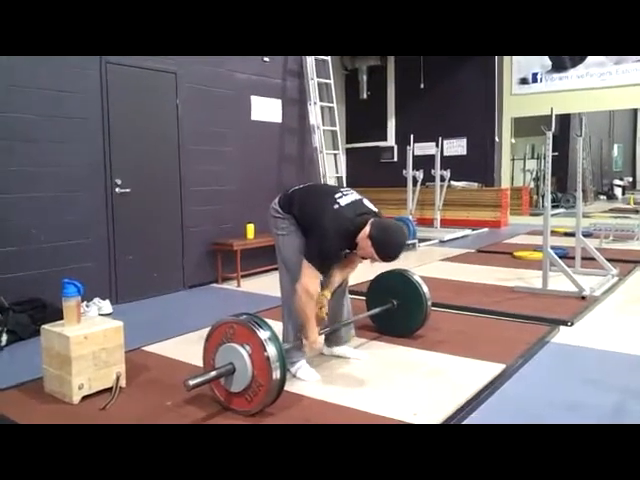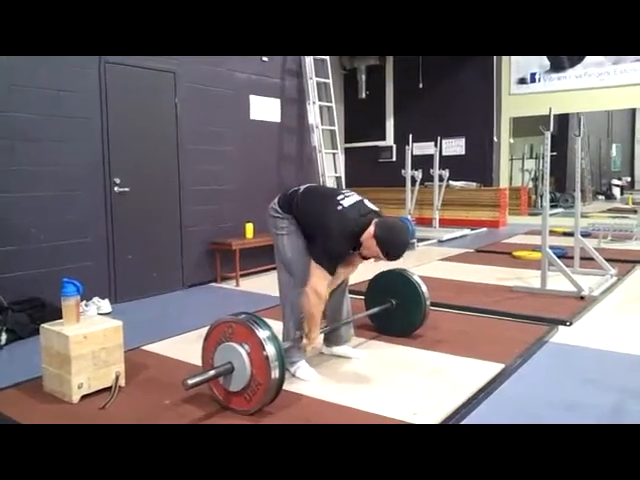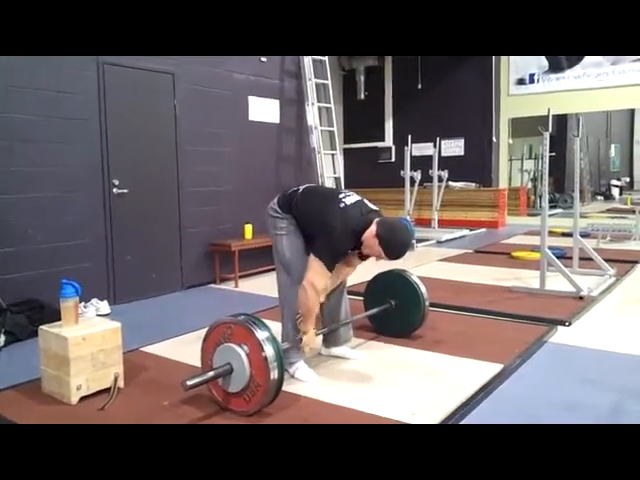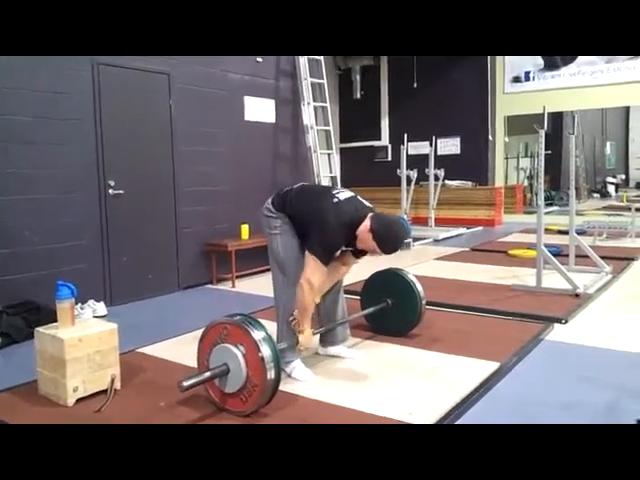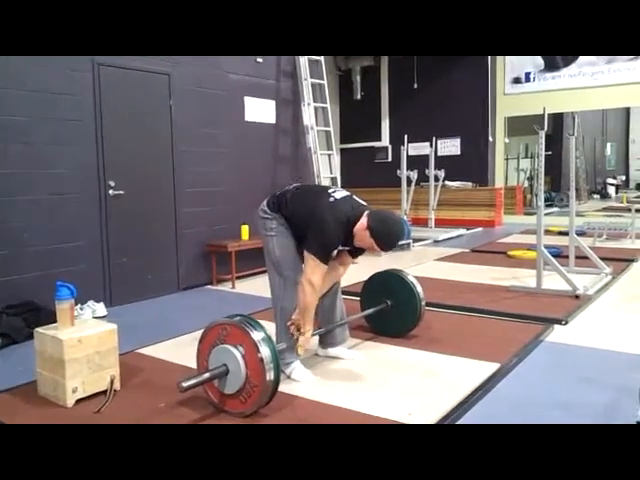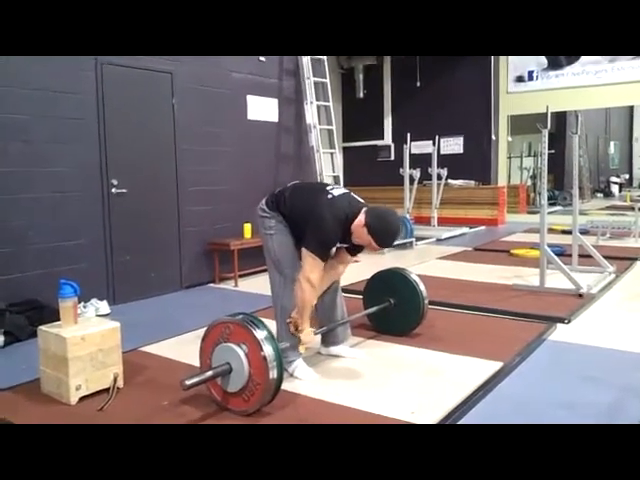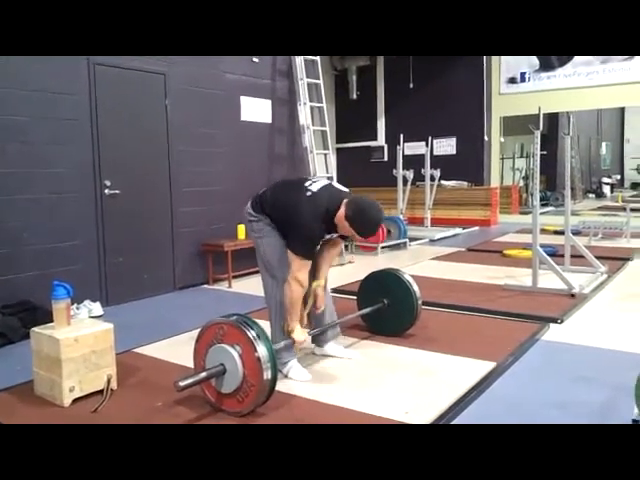
dt=0.3s
person 1, frame 1
left shoulder: (378, 228)
right shoulder: (332, 233)
left elbow: (348, 263)
right elbow: (305, 288)
left wrist: (326, 294)
right wrist: (311, 336)
left hip: (316, 212)
right hip: (288, 215)
left knee: (338, 280)
right knee: (296, 281)
left ankle: (336, 342)
right ankle: (294, 357)
person 1, frame 2
left shoulder: (378, 226)
right shoulder: (338, 234)
left elbow: (349, 264)
right elbow: (314, 289)
left wrist: (325, 292)
right wrist: (312, 335)
left hip: (316, 211)
right hip: (287, 215)
left knee: (338, 280)
right knee: (299, 281)
left ankle: (336, 342)
right ankle: (293, 356)
person 1, frame 3
left shoulder: (376, 228)
right shoulder: (339, 232)
left elbow: (346, 265)
right elbow: (311, 283)
left wrist: (318, 297)
right wrist: (308, 330)
left hip: (313, 215)
right hip: (286, 216)
left knee: (337, 280)
right knee: (296, 282)
left ankle: (335, 342)
right ankle: (292, 357)
person 1, frame 4
left shoulder: (370, 225)
right shoulder: (332, 227)
left elbow: (341, 265)
right elbow: (309, 281)
left wrist: (314, 298)
right wrist: (305, 328)
left hip: (308, 216)
right hip: (281, 216)
left knee: (333, 280)
right knee: (292, 280)
left ankle: (332, 342)
right ankle: (289, 357)
person 1, frame 5
left shoulder: (363, 225)
right shoulder: (330, 226)
left elbow: (338, 267)
right elbow: (310, 281)
left wrist: (308, 306)
right wrist: (306, 328)
left hip: (305, 219)
right hip: (277, 218)
left knee: (330, 280)
right knee: (290, 282)
left ankle: (331, 343)
right ankle: (287, 358)
person 1, frame 6
left shoulder: (362, 223)
right shoulder: (327, 223)
left elbow: (337, 265)
right elbow: (308, 278)
left wrist: (309, 302)
right wrist: (304, 326)
left hip: (303, 217)
right hip: (276, 216)
left knee: (330, 280)
right knee: (289, 280)
left ankle: (334, 341)
right ankle: (289, 357)
person 1, frame 7
left shoulder: (351, 207)
right shoulder: (310, 220)
left elbow: (333, 245)
right elbow: (297, 278)
left wrist: (320, 281)
right wrist: (294, 326)
left hip: (291, 215)
right hip: (264, 219)
left knee: (317, 278)
right knee: (282, 281)
left ankle: (325, 341)
right ankle: (284, 358)
